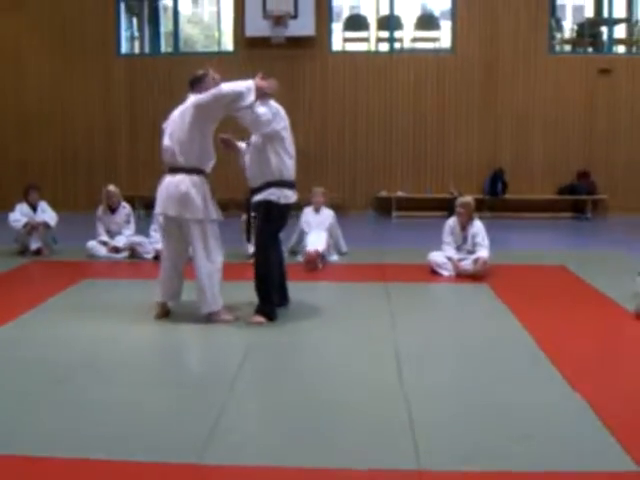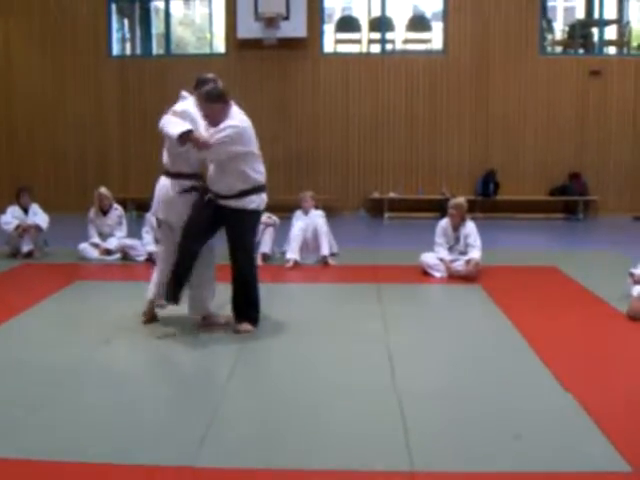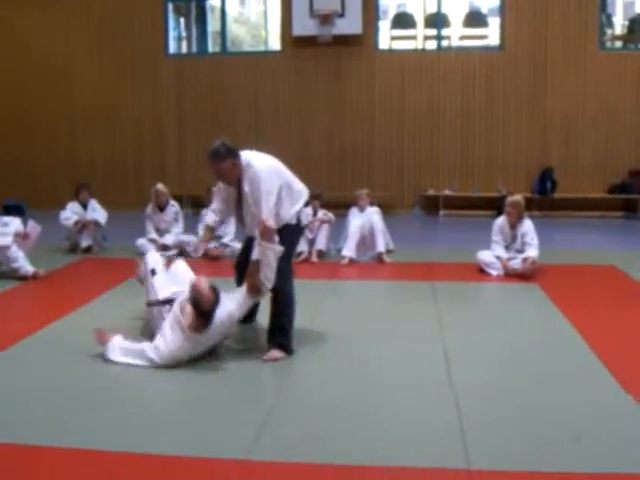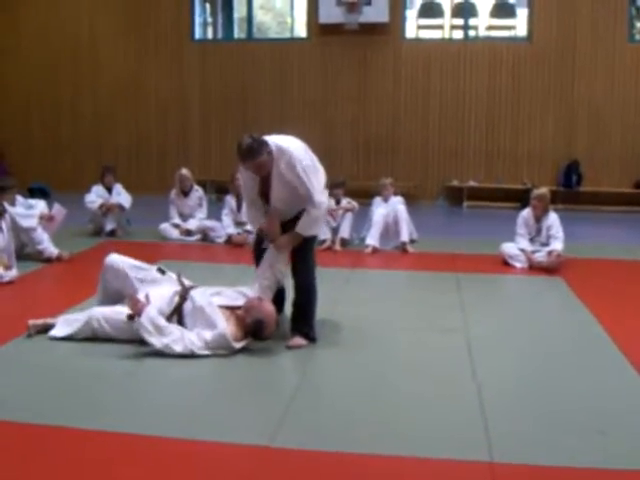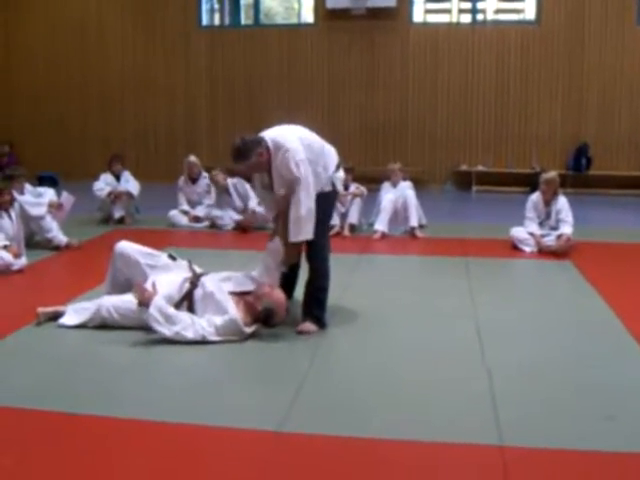
dt=1s
person 1, frame 1
left shoulder: (176, 114)
right shoulder: (200, 105)
right elbow: (224, 94)
right wrist: (255, 85)
left hip: (171, 185)
right hip: (191, 187)
left knee: (173, 251)
right knee: (208, 252)
left ankle: (164, 304)
right ankle: (213, 309)
person 1, frame 2
left shoulder: (193, 110)
right shoulder: (186, 109)
left elbow: (196, 154)
right elbow: (167, 123)
right wrist: (192, 136)
left hip: (171, 188)
right hip: (183, 190)
left knee: (168, 252)
right knee: (200, 254)
left ankle: (151, 305)
right ankle: (204, 313)
person 1, frame 3
left shoulder: (178, 343)
right shoulder: (225, 315)
left elbow: (151, 355)
right elbow: (262, 283)
left wrist: (113, 343)
right wrist: (266, 241)
left knee: (152, 258)
right knee: (177, 264)
person 1, frame 4
left shoulder: (223, 336)
right shoulder: (253, 300)
left elbow: (179, 342)
right elbow: (268, 278)
left wrist: (144, 314)
left hip: (162, 315)
right hip: (180, 288)
left knee: (95, 319)
right knee: (112, 263)
left ankle: (54, 323)
right ankle: (111, 310)
person 1, frame 5
left shoulder: (234, 322)
right shoulder: (260, 283)
left elbow: (189, 329)
right elbow: (272, 262)
left wrist: (152, 304)
left hip: (172, 301)
left knee: (103, 308)
right knee: (123, 251)
left ankle: (63, 311)
right ankle: (117, 298)
person 2, frame 1
left shoulder: (272, 111)
right shoulder: (265, 116)
left elbow: (248, 113)
left hip: (275, 193)
right hip: (268, 192)
left knee: (264, 248)
right knee: (269, 246)
left ankle: (267, 308)
right ankle: (279, 297)
person 2, frame 2
left shoulder: (237, 126)
right shoulder: (224, 119)
left elbow: (205, 146)
left wrist: (185, 131)
left hip: (245, 201)
right hip: (219, 196)
left knee: (242, 259)
right knee: (191, 235)
left ankle: (248, 316)
right ankle: (172, 292)
person 2, frame 3
left shoulder: (261, 172)
right shoulder: (230, 174)
left elbow: (266, 223)
right elbow: (219, 205)
left wrist: (255, 267)
right wrist: (207, 234)
left hip: (288, 219)
right hip: (261, 224)
left knee: (279, 275)
right knee: (242, 266)
left ankle: (280, 343)
right ankle: (246, 316)
person 2, frame 4
left shoulder: (293, 155)
right shoulder: (250, 163)
left elbow: (319, 203)
right elbow: (251, 200)
left wrist: (293, 237)
right wrist: (264, 227)
left hip: (304, 206)
right hip: (275, 209)
left knee: (302, 263)
right knee: (262, 253)
left ankle: (304, 330)
person 2, frame 5
left shoulder: (290, 152)
right shoulder: (257, 152)
left elbow: (304, 204)
right elbow: (265, 193)
left wrist: (294, 244)
right wrist: (279, 223)
left hip: (322, 180)
right hip: (293, 187)
left knee: (316, 247)
right knee: (281, 241)
left ankle: (314, 316)
